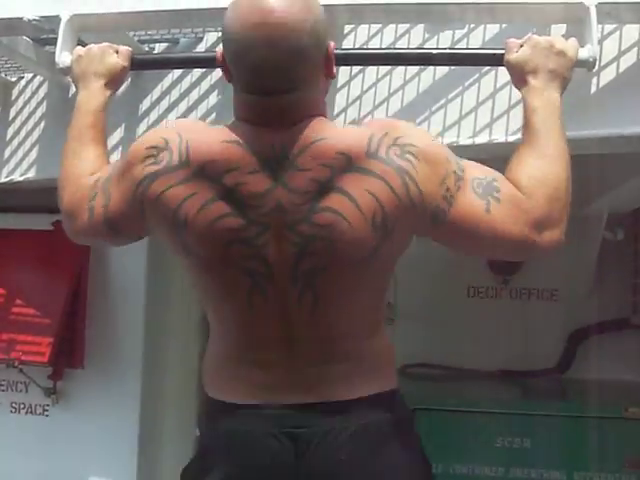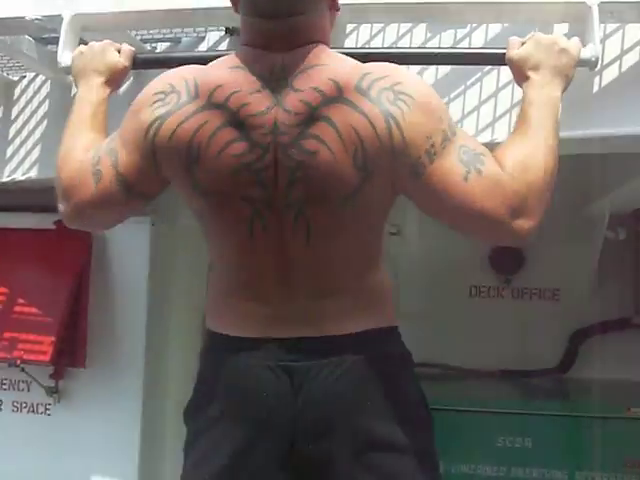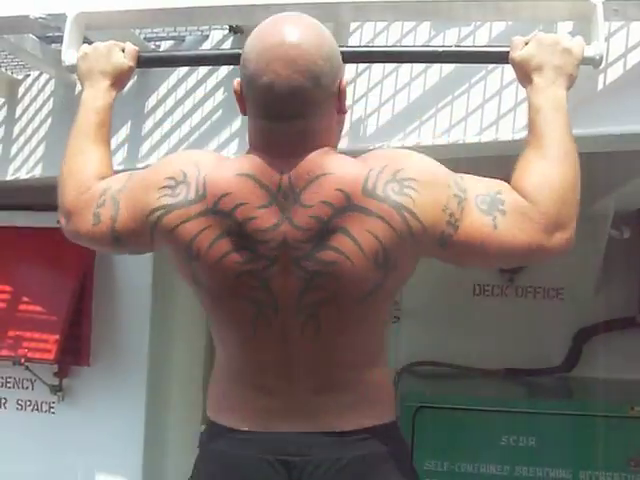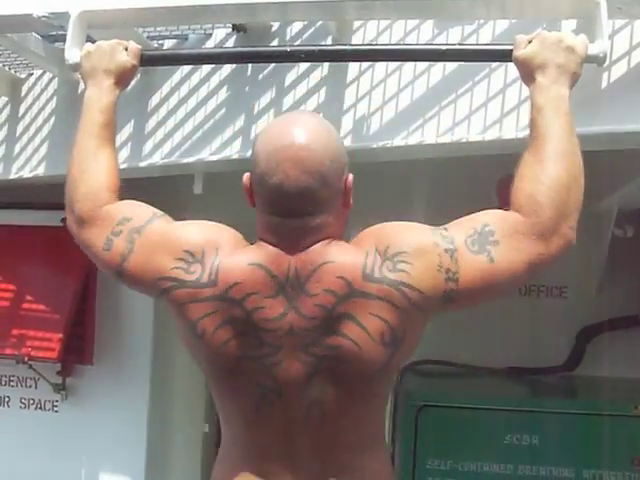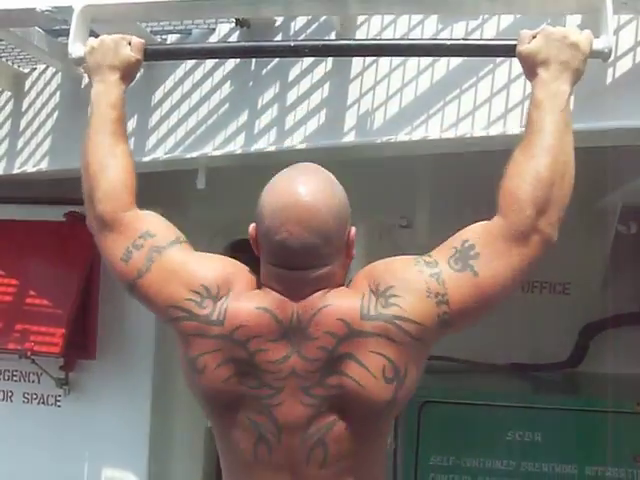
dt=0.2s
person 1, frame 1
left shoulder: (171, 158)
right shoulder: (391, 156)
left elbow: (80, 215)
right elbow: (540, 225)
left wrist: (93, 87)
right wrist: (542, 88)
right hip: (364, 436)
person 1, frame 2
left shoulder: (175, 102)
right shoulder: (388, 99)
left elbow: (77, 197)
right elbow: (517, 209)
left wrist: (93, 83)
right wrist: (544, 82)
left hip: (237, 377)
right hip: (357, 376)
person 1, frame 3
left shoulder: (189, 189)
right shoulder: (391, 190)
left elbow: (77, 210)
right elbow: (549, 224)
left wrist: (98, 88)
right wrist: (549, 87)
person 1, frame 4
left shoulder: (205, 275)
right shoulder: (392, 277)
left elbow: (89, 213)
right elbow: (550, 225)
left wrist: (101, 87)
right wrist: (551, 85)
person 1, frame 5
left shoulder: (210, 309)
right shoulder: (392, 314)
left elbow: (110, 215)
right elbow: (531, 222)
left wrist: (108, 82)
right wrist: (552, 81)
